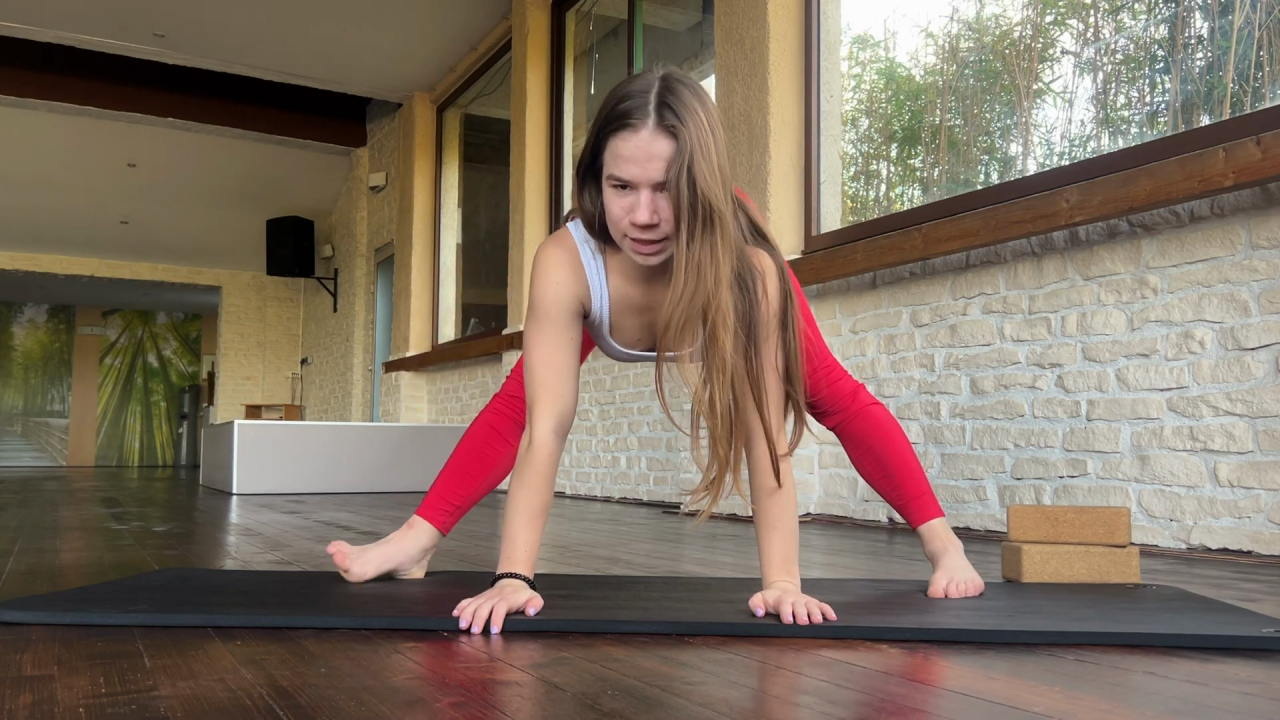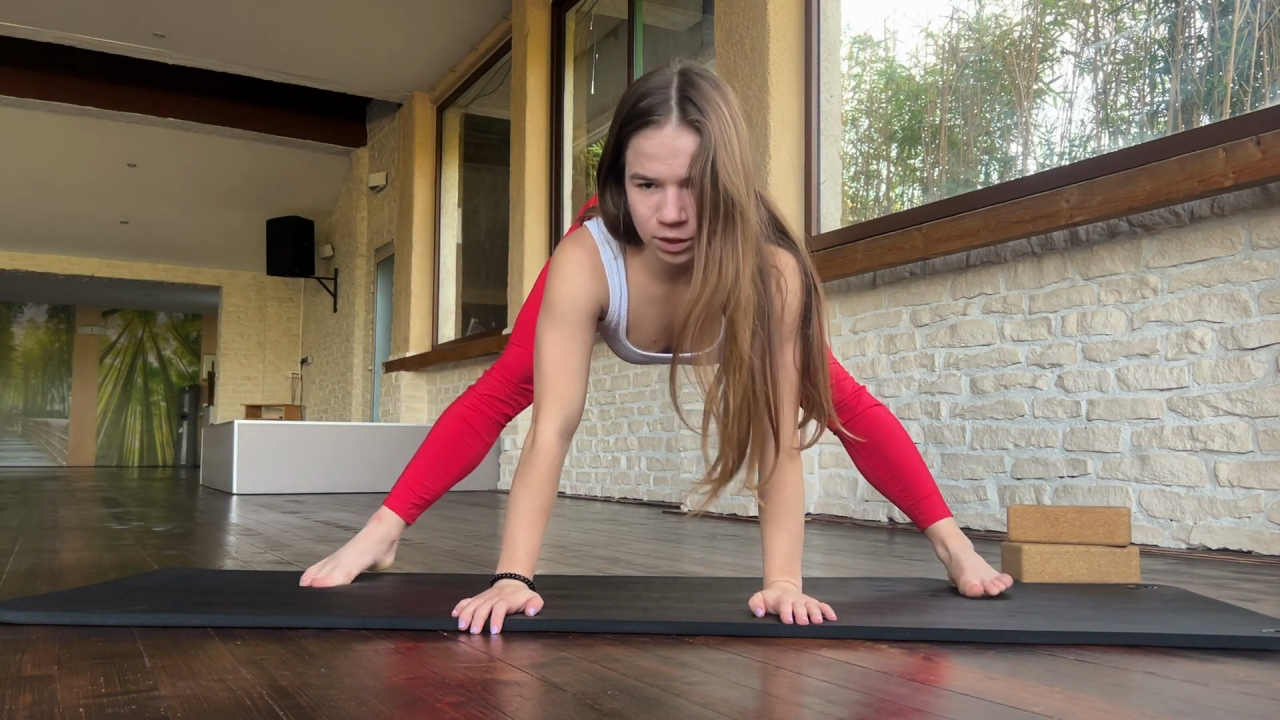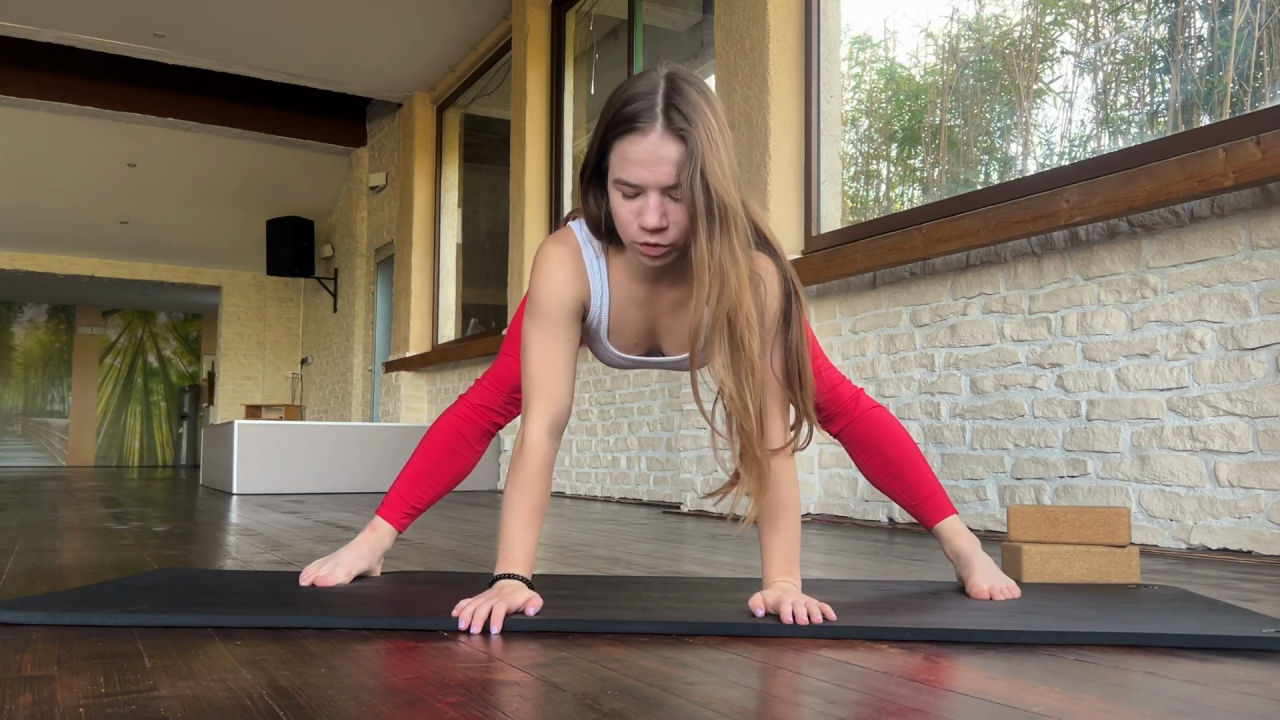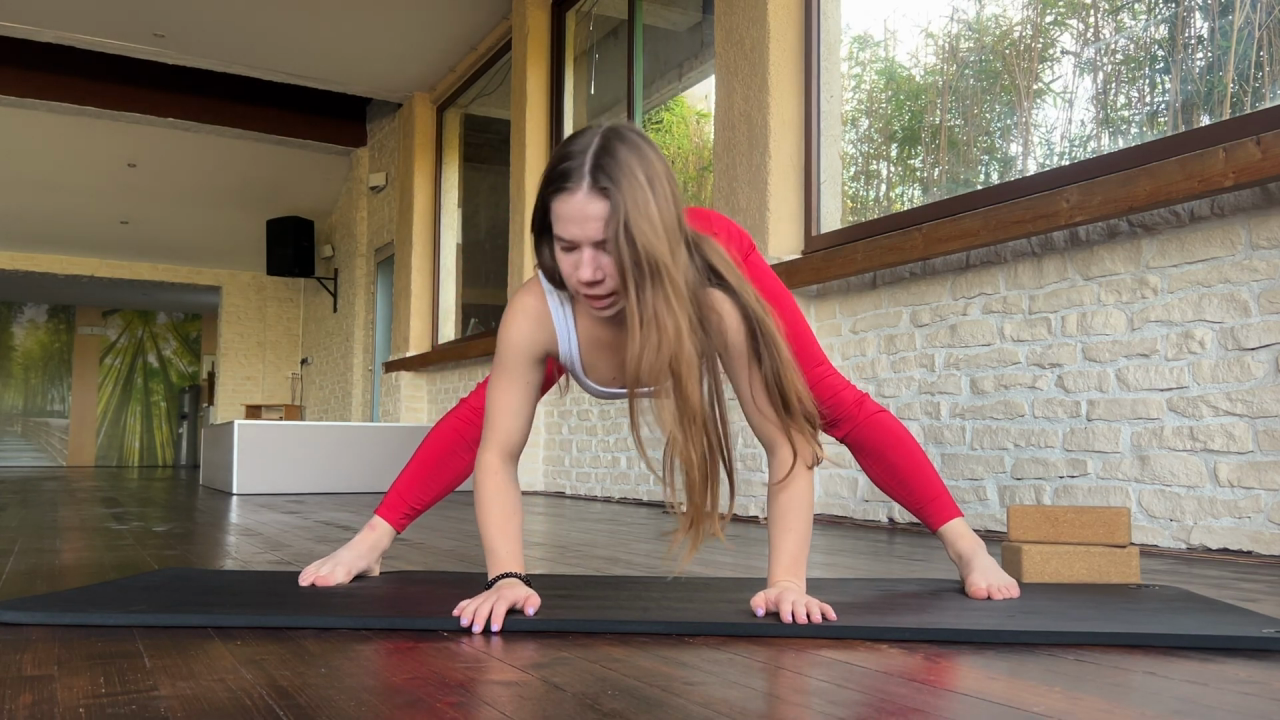
dt=0.4s
person 1, frame 1
left shoulder: (750, 268)
right shoulder: (567, 262)
left elbow: (768, 433)
right elbow: (544, 427)
left wrist: (782, 582)
right wrist: (513, 576)
left hip: (715, 252)
right hip: (608, 276)
left knee: (833, 393)
right knee: (517, 398)
left ankle: (941, 543)
right ankle: (416, 541)
person 1, frame 2
left shoulder: (770, 268)
right shoulder: (586, 260)
left elbow: (779, 432)
right elbow: (552, 427)
left wrist: (784, 582)
right wrist: (513, 576)
left hip: (727, 266)
right hip: (615, 259)
left knee: (834, 398)
right knee: (501, 387)
left ankle: (952, 546)
right ankle: (381, 535)
person 1, frame 3
left shoulder: (748, 270)
right shoulder: (568, 262)
left elbow: (773, 434)
right elbow: (541, 427)
left wrist: (783, 581)
right wrist: (512, 576)
left hip: (711, 270)
right hip: (602, 270)
left knee: (832, 401)
right knee: (490, 399)
left ankle: (960, 544)
right ankle: (373, 542)
person 1, frame 4
left shoulder: (712, 295)
right shoulder: (531, 316)
left elbow: (793, 441)
right elbow: (493, 456)
left wrist: (787, 584)
right wrist: (507, 579)
left hip: (708, 252)
right hip: (590, 306)
left knee: (836, 403)
right knee: (482, 409)
left ankle: (965, 546)
right ankle: (371, 541)
